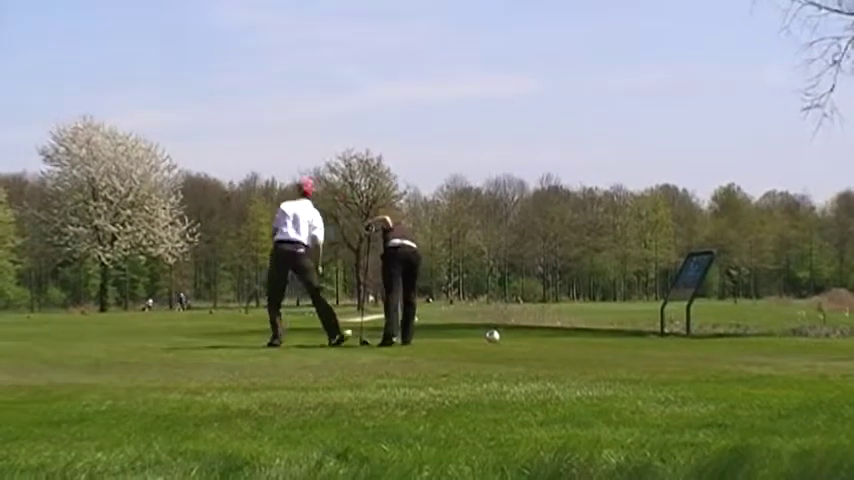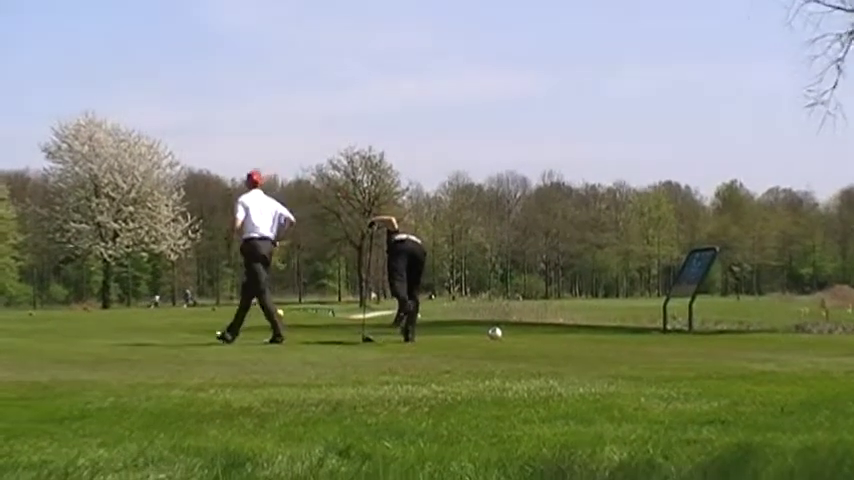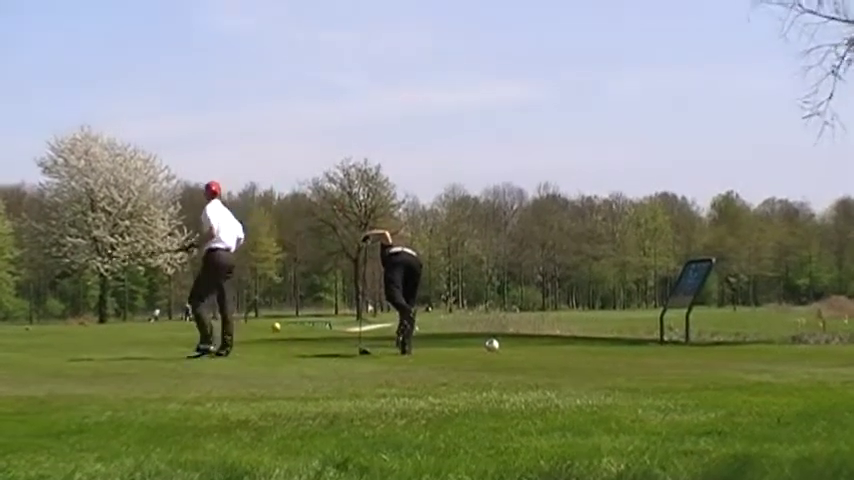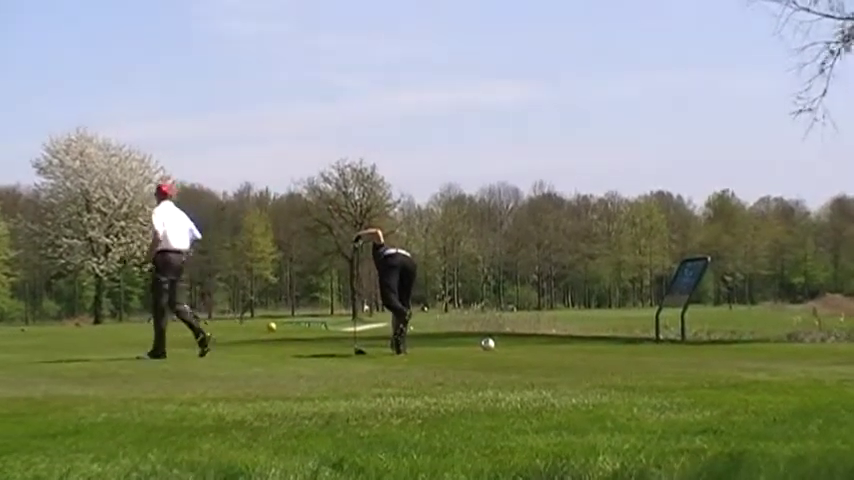
dt=0.5s
person 1, frame 1
left shoulder: (284, 206)
right shoulder: (314, 213)
left elbow: (274, 232)
right elbow: (319, 241)
right wrist: (319, 263)
left hip: (280, 249)
right hip: (301, 251)
left knee: (274, 294)
right knee: (315, 292)
left ankle: (276, 337)
right ankle: (334, 334)
person 1, frame 2
left shoulder: (243, 199)
right shoulder: (271, 202)
left elbow: (237, 225)
right elbow: (291, 220)
right wrist: (276, 237)
left hip: (252, 246)
right hip: (267, 246)
left knee: (262, 291)
right knee: (249, 290)
left ankle: (277, 333)
right ankle: (231, 332)
person 1, frame 3
left shoulder: (210, 209)
right shoulder: (227, 212)
left elbow: (212, 231)
right elbow: (240, 237)
left wrist: (198, 244)
left hip: (216, 257)
right hip: (228, 258)
left knee: (196, 299)
right knee: (224, 302)
left ankle: (206, 342)
right ankle: (225, 346)
person 1, frame 4
left shoulder: (159, 211)
right shoulder: (180, 213)
left elbow: (158, 236)
right elbow: (196, 236)
left wrist: (148, 258)
left hip: (164, 257)
right hip: (179, 258)
left knee: (159, 305)
right knee: (174, 303)
left ankle: (159, 349)
right ankle: (200, 334)
person 2, frame 1
left shoulder: (390, 229)
left elbow: (386, 219)
left wrist: (371, 223)
left hip: (394, 250)
right hip: (413, 252)
left knee: (392, 292)
right knee: (410, 297)
left ankle: (390, 334)
right ankle: (407, 337)
person 2, frame 2
left shoulder: (394, 235)
left elbow: (392, 220)
left wrist: (374, 221)
left hip: (400, 246)
right hip: (418, 249)
left knee: (397, 280)
right knee: (414, 293)
left ankle: (404, 303)
right ankle: (409, 333)
person 2, frame 3
left shoulder: (388, 249)
left elbow: (385, 234)
left wrist: (368, 235)
left hip: (396, 259)
right hip: (415, 261)
left knee: (392, 292)
right knee: (409, 302)
left ankle: (407, 311)
right ankle: (406, 344)
person 2, frame 4
left shoulder: (380, 250)
left elbow: (377, 232)
left wrist: (359, 236)
left hip: (391, 261)
right hip: (409, 262)
left knee: (388, 295)
right knee: (404, 302)
left ankle: (403, 313)
right ankle: (400, 344)
